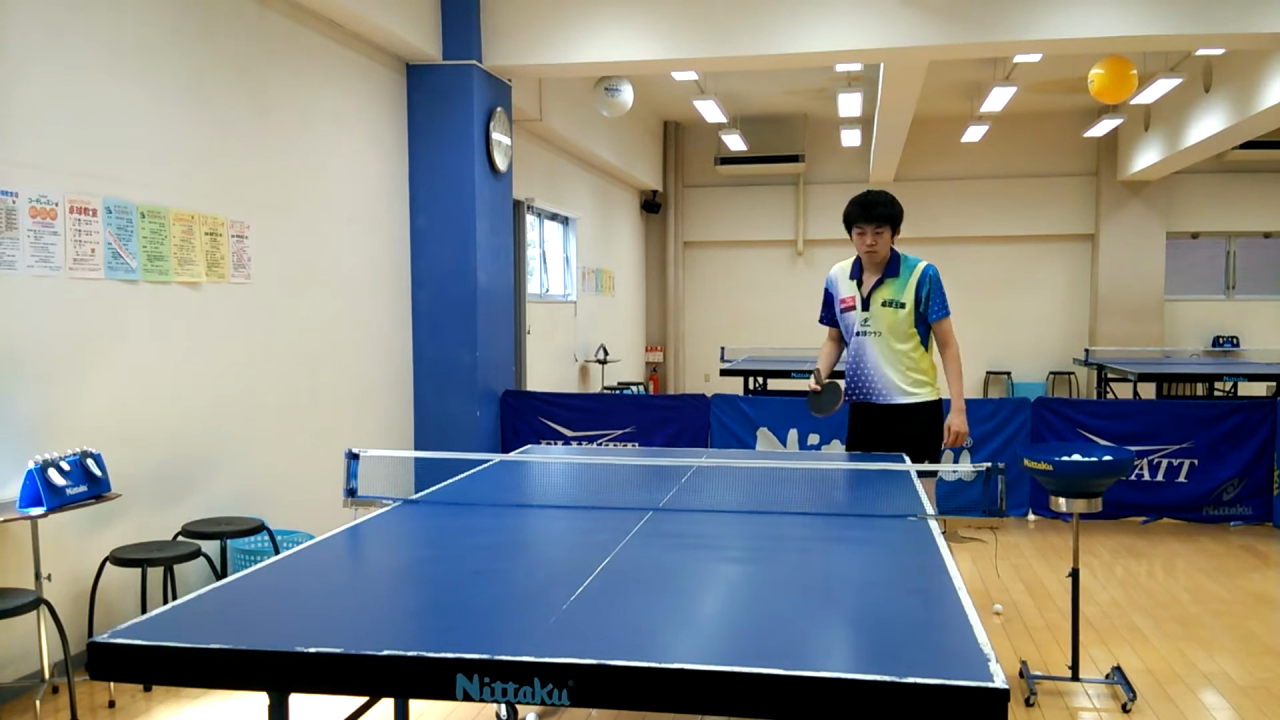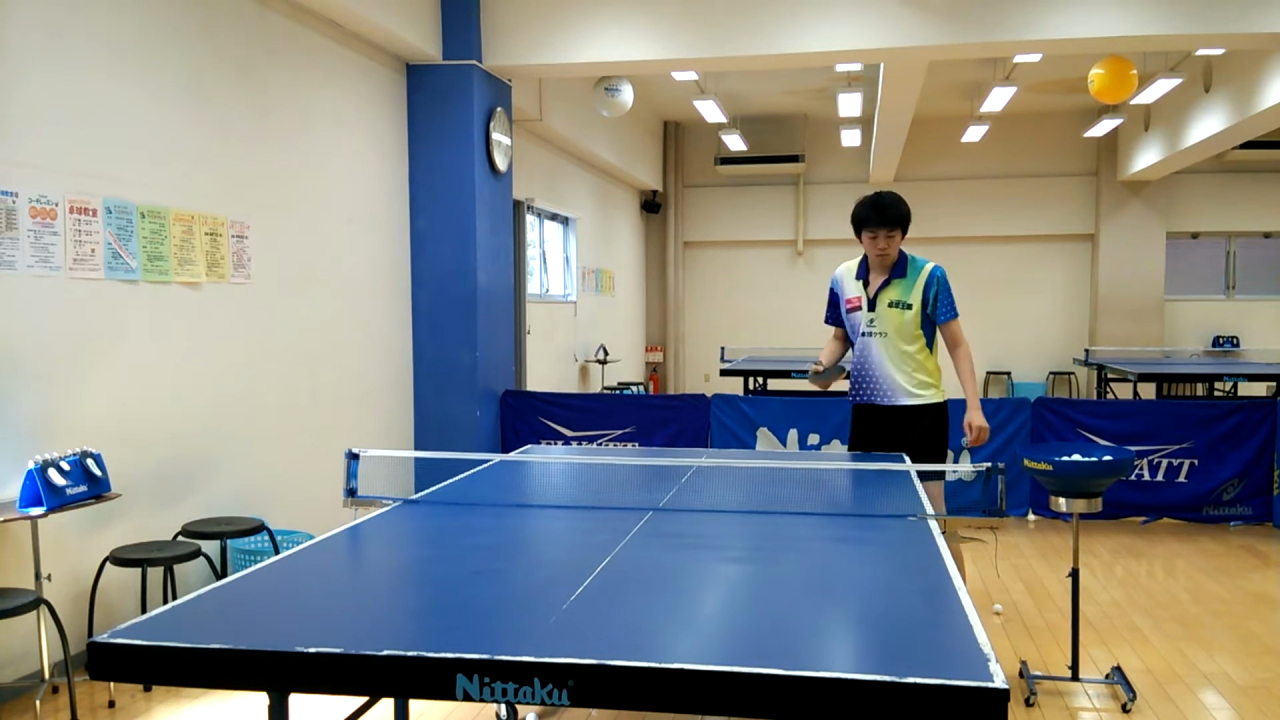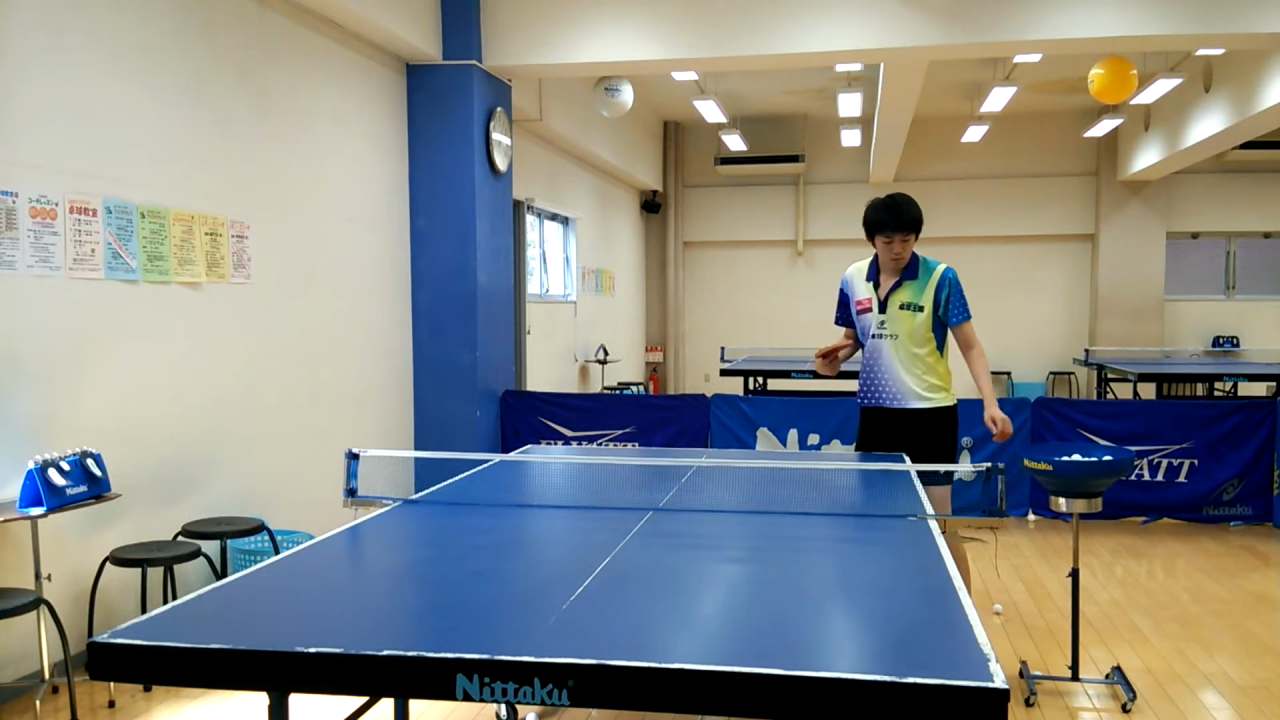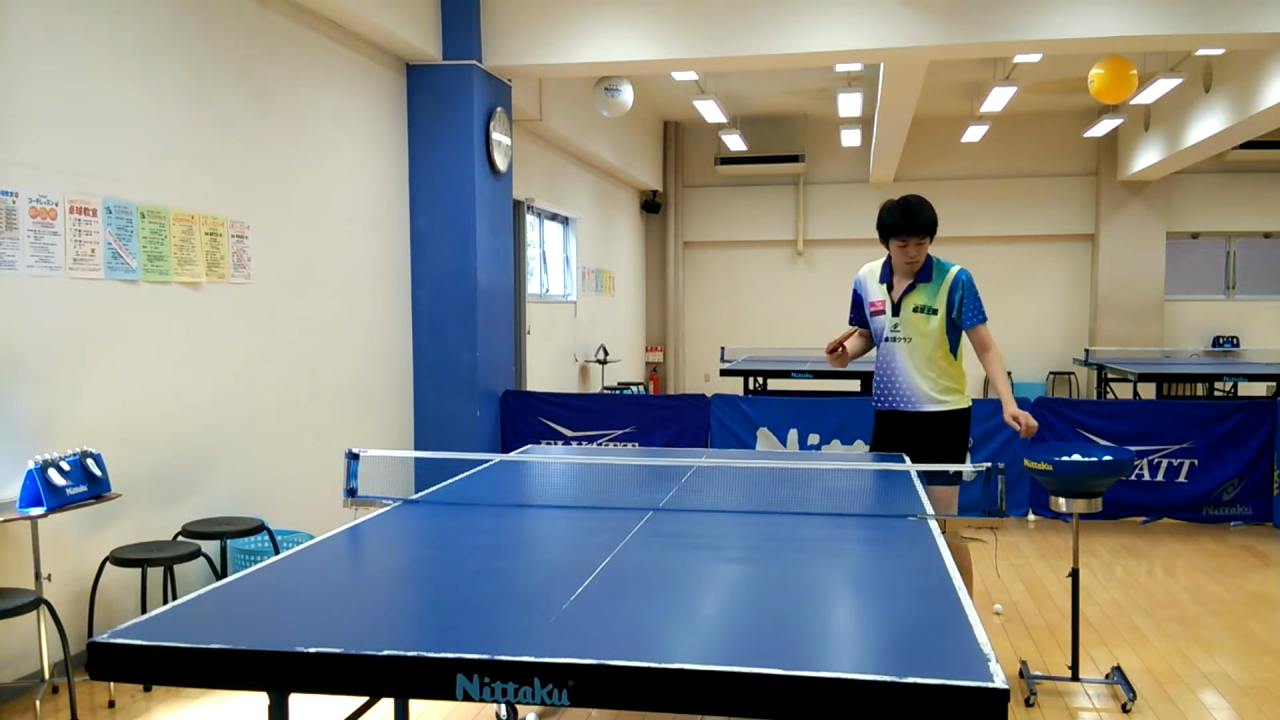
dt=0.1s
person 1, frame 1
left shoulder: (922, 275)
right shoulder: (837, 278)
left elbow: (947, 346)
left wrist: (958, 409)
right wrist: (821, 375)
left hip: (915, 408)
right hip: (863, 409)
person 1, frame 2
left shoulder: (930, 276)
right shoulder: (843, 278)
left elbow: (957, 344)
left wrist: (973, 406)
right wrist: (825, 363)
left hip: (921, 409)
right hip: (867, 409)
left knee: (931, 516)
person 1, frame 3
left shoulder: (941, 277)
right shoulder: (853, 279)
left elbow: (970, 346)
left wrist: (991, 403)
right wrist: (833, 359)
left hip: (930, 413)
right hip: (876, 411)
left knee: (935, 520)
person 1, frame 4
left shoulder: (955, 280)
right shoulder: (866, 280)
left elbow: (986, 348)
left wrist: (1008, 403)
right wrist: (845, 353)
left hip: (943, 415)
right hip: (890, 413)
left knee: (942, 522)
